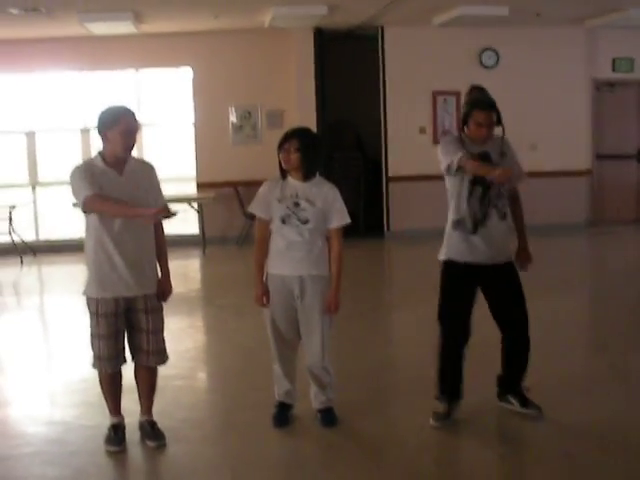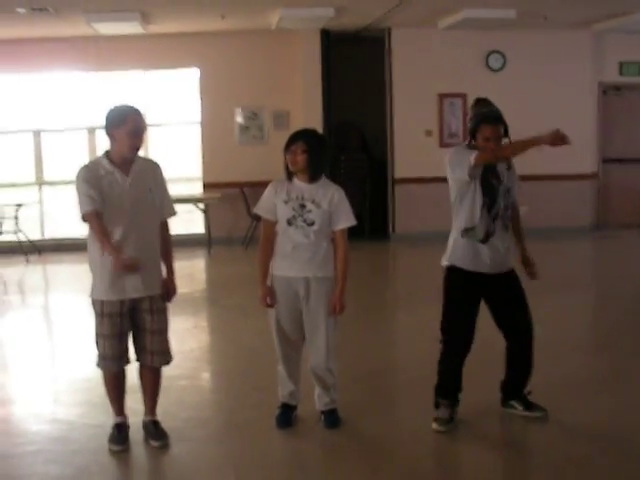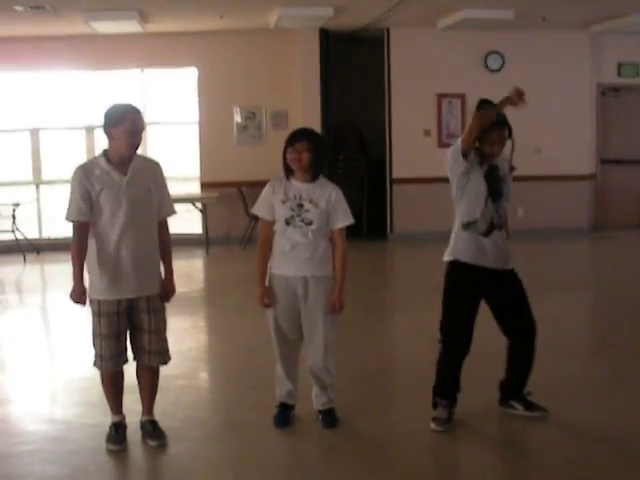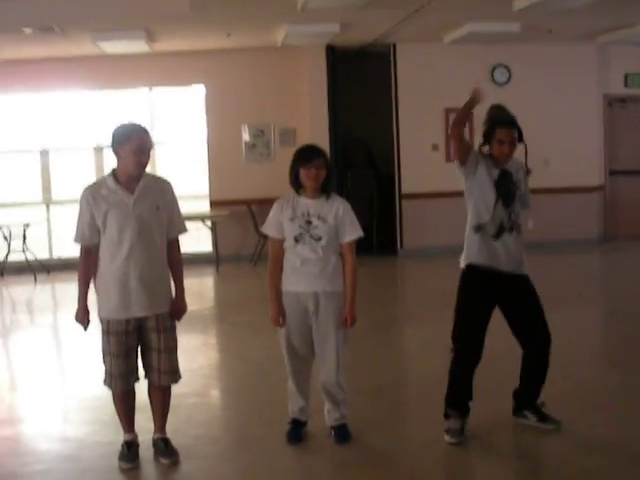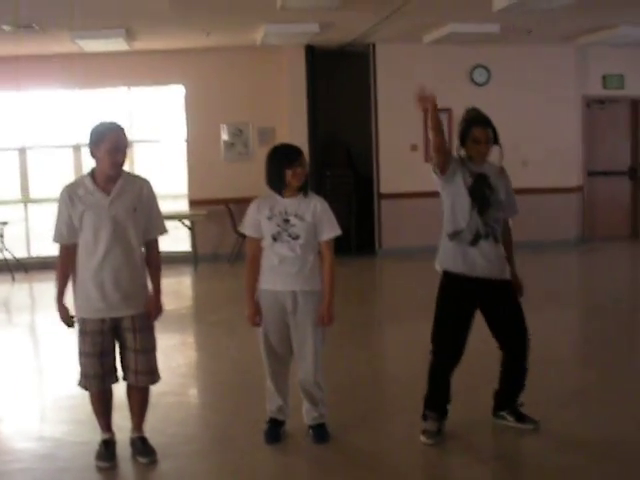
dt=0.2s
person 1, frame 1
left shoulder: (146, 171)
right shoulder: (84, 173)
left elbow: (156, 227)
right elbow: (97, 204)
left wrist: (165, 273)
right wrist: (143, 211)
left hip: (144, 281)
right hip: (104, 284)
left knee: (148, 355)
right knee: (107, 359)
left ankle: (147, 419)
right ankle: (116, 422)
person 1, frame 2
left shoulder: (152, 171)
right shoulder: (90, 175)
left elbow: (161, 226)
right elbow: (93, 221)
left wrist: (170, 273)
right wrist: (116, 255)
left hip: (149, 282)
right hip: (109, 285)
left knee: (153, 355)
right knee: (111, 358)
left ankle: (150, 419)
right ankle: (119, 421)
person 1, frame 3
left shoulder: (152, 170)
right shoulder: (86, 175)
left elbow: (161, 226)
right elbow: (80, 231)
left wrist: (168, 273)
right wrist: (78, 280)
left hip: (147, 282)
right hip: (107, 285)
left knee: (151, 355)
right knee: (109, 359)
left ankle: (148, 418)
right ankle: (117, 421)
person 1, frame 4
left shoulder: (162, 189)
right shoulder: (94, 195)
left elbow: (172, 245)
right elbow: (88, 252)
left wrist: (180, 292)
right wrist: (82, 301)
left hip: (158, 301)
right hip: (116, 304)
left knee: (162, 374)
right knee: (120, 377)
left ankle: (160, 436)
right ankle: (129, 439)
person 1, frame 5
left shoulder: (141, 189)
right shoulder: (72, 195)
left elbow: (151, 246)
right elbow: (67, 251)
left wrist: (156, 293)
right wrist: (60, 299)
left hip: (134, 301)
right hip: (92, 304)
left knee: (140, 373)
right knee: (96, 378)
left ankle: (138, 435)
right ankle: (107, 438)
person 2, frame 1
left shoulder: (503, 148)
right shoulder: (451, 146)
left elbow: (513, 195)
right elbow: (467, 163)
left wrist: (523, 241)
right wrist: (490, 170)
left hip: (500, 257)
right hip: (459, 256)
left knee: (517, 326)
right knee: (453, 331)
left ankle: (510, 390)
right ankle: (447, 397)
person 2, frame 2
left shoulder: (505, 163)
right shoulder: (458, 157)
right elbow: (488, 157)
left wrist: (524, 252)
right wrist: (542, 140)
left hip: (500, 266)
right hip: (463, 265)
left knee: (521, 332)
right knee: (456, 339)
left ankle: (513, 394)
right ankle: (446, 402)
person 2, frame 3
left shoulder: (502, 164)
right shoulder: (461, 155)
right elbow: (475, 125)
right wrist: (506, 102)
left hip: (500, 264)
right hip: (465, 261)
left knee: (524, 329)
right knee: (455, 338)
left ankle: (512, 394)
right ankle: (443, 402)
person 2, frame 4
left shoulder: (519, 170)
right shoulder: (473, 165)
right elbow: (456, 132)
right wrist: (471, 103)
left hip: (514, 270)
right hip: (479, 268)
left knee: (539, 340)
right knee: (467, 345)
left ankle: (526, 404)
right ankle: (455, 413)
person 2, frame 5
left shoulder: (499, 175)
right shoulder: (450, 170)
left elbow: (504, 225)
right elbow: (438, 144)
left wrist: (513, 270)
right wrist: (431, 110)
left hip: (496, 276)
right hip: (458, 273)
left knee: (516, 343)
right knee: (446, 349)
left ankle: (505, 405)
right ankle: (434, 414)
person 3, frame 1
left shoulder: (327, 192)
right shoulder: (271, 189)
left elbow: (335, 243)
right elbow: (261, 239)
left wrist: (334, 288)
right wrist: (258, 282)
left hip: (314, 278)
right hip: (278, 278)
left knee: (317, 348)
right knee: (282, 345)
left ankle: (324, 401)
right ankle: (284, 400)
person 3, frame 2
left shoulder: (332, 194)
right shoulder: (276, 190)
left elbow: (341, 245)
right elbow: (266, 239)
left wrist: (340, 290)
right wrist: (263, 282)
left hip: (320, 280)
right hip: (283, 279)
left knee: (322, 349)
right knee: (286, 346)
left ankle: (327, 403)
right ankle: (288, 401)
person 3, frame 3
left shoulder: (330, 193)
right shoulder: (274, 190)
left elbow: (339, 244)
right elbow: (264, 240)
left wrist: (338, 288)
right wrist: (261, 282)
left hip: (318, 279)
right hip: (282, 278)
left knee: (319, 348)
right knee: (285, 345)
left ankle: (325, 402)
right ankle: (286, 401)
person 3, frame 4
left shoulder: (339, 207)
right shoulder: (282, 208)
left elbow: (349, 258)
right elbow: (275, 259)
left wrist: (350, 302)
right wrist: (274, 301)
left hip: (329, 294)
right hip: (293, 295)
left knee: (331, 363)
right knee: (296, 361)
left ankle: (337, 418)
right ankle: (298, 417)
person 3, frame 5
left shoulder: (316, 205)
right shoulder: (259, 207)
left elbow: (327, 256)
right elbow: (252, 257)
left wrist: (328, 300)
right wrist: (250, 300)
left hip: (307, 293)
right hip: (270, 294)
left knee: (309, 362)
right knee: (274, 360)
left ankle: (316, 417)
right ankle: (276, 416)
